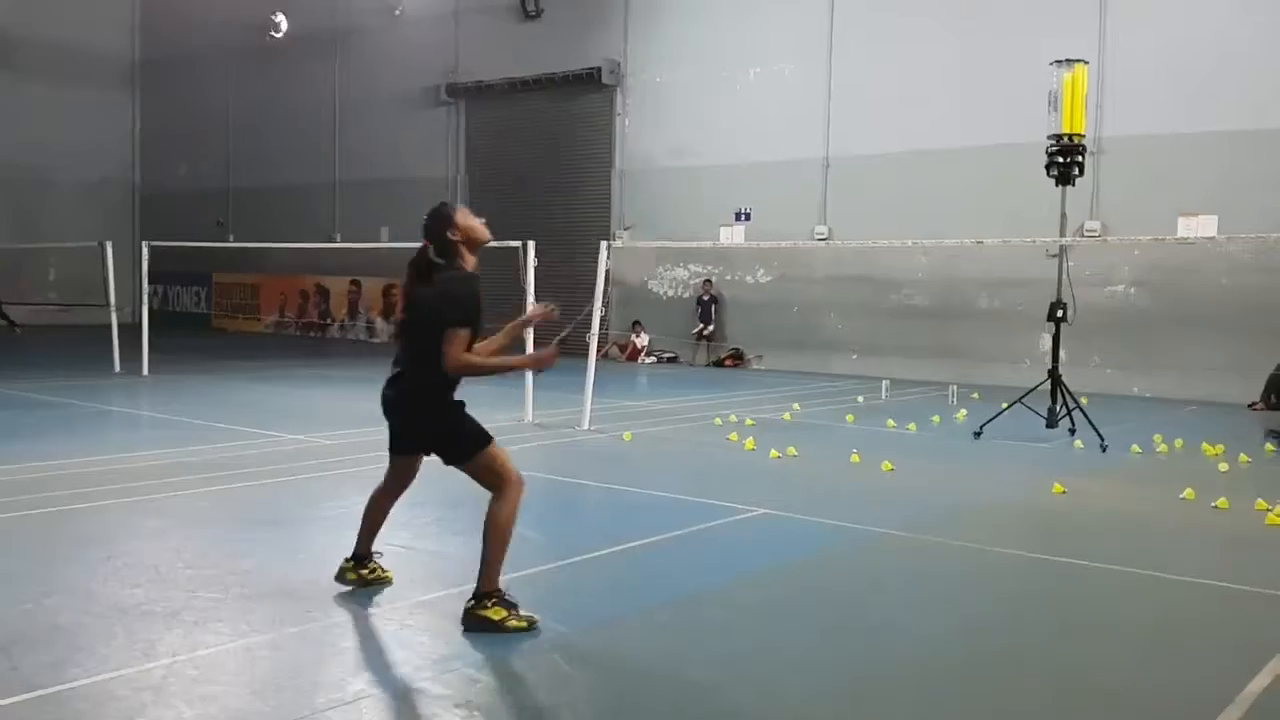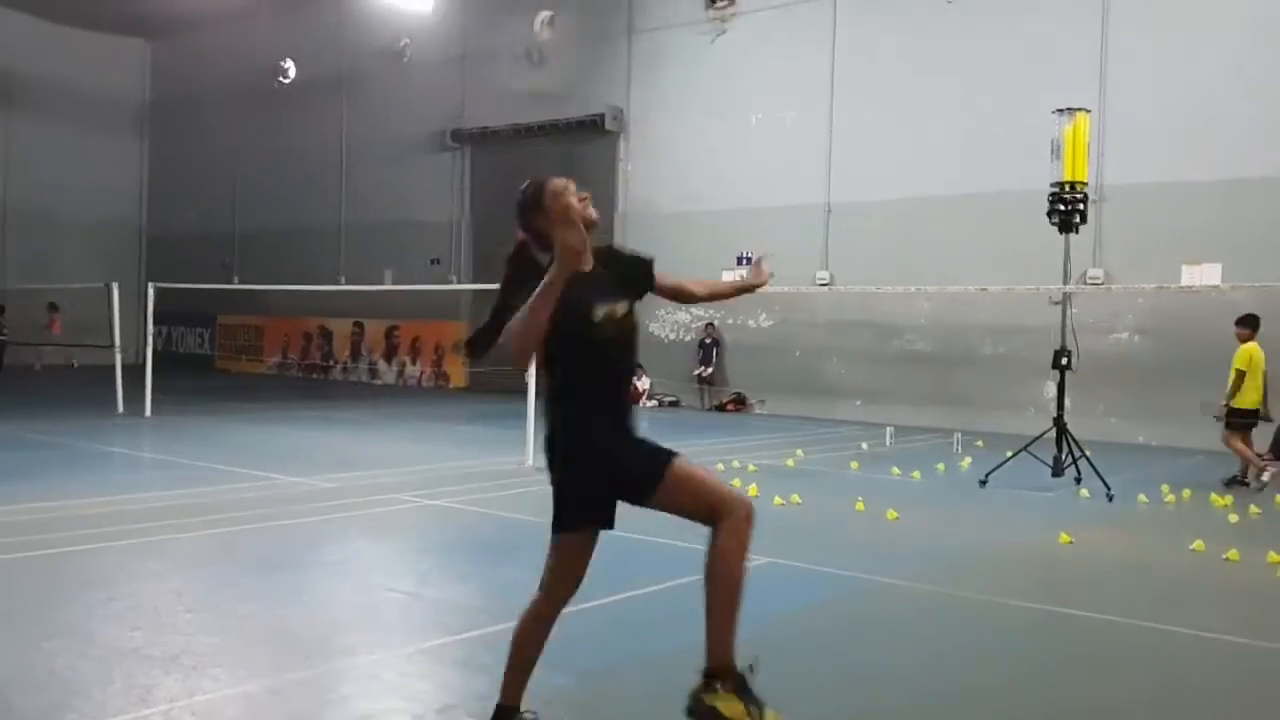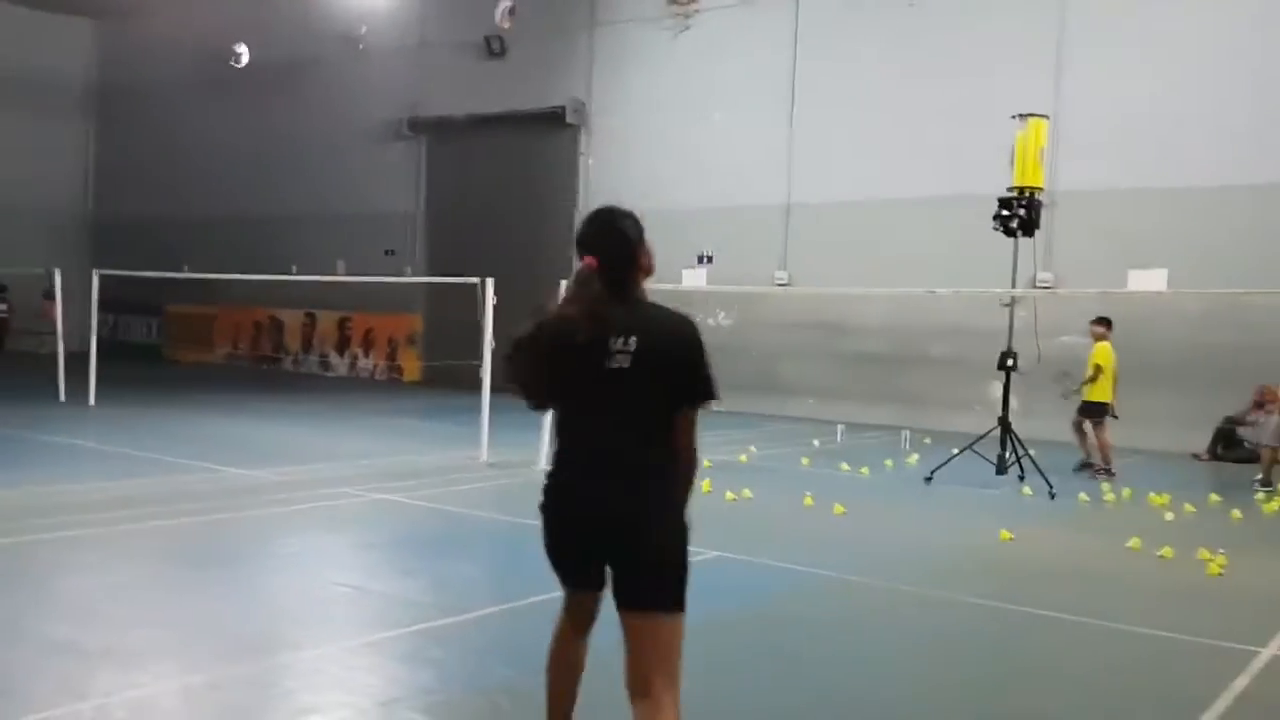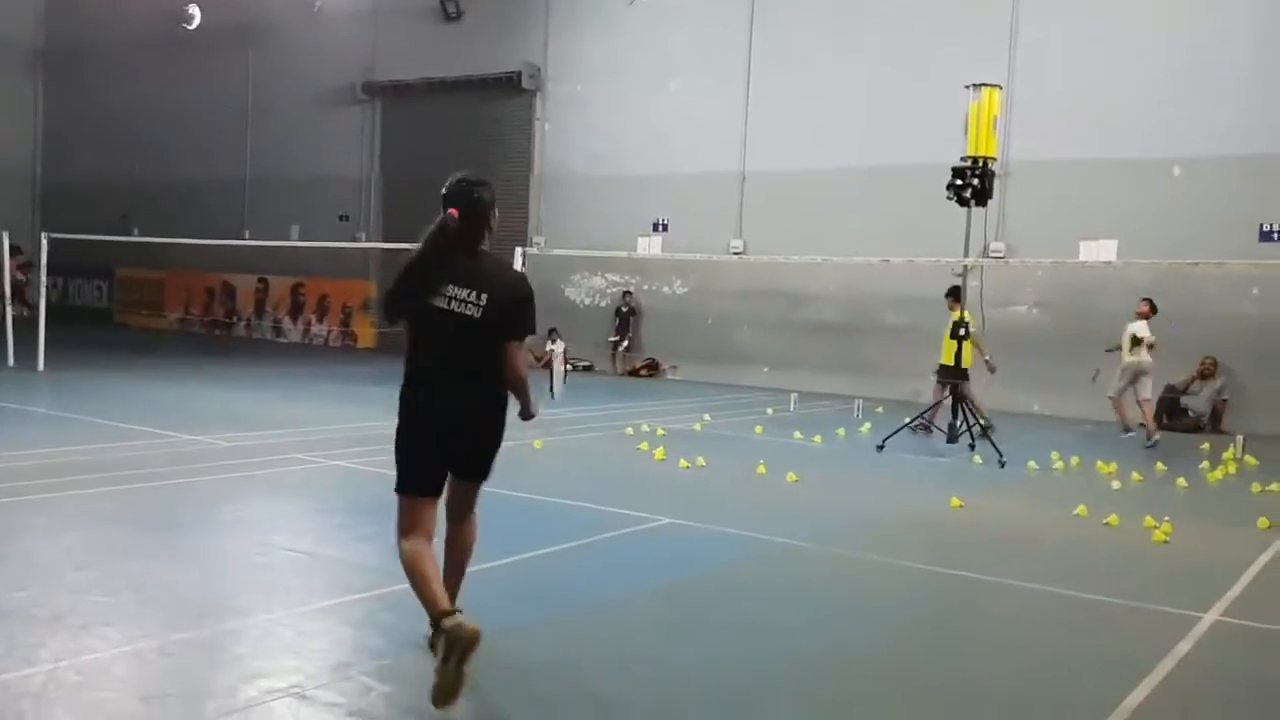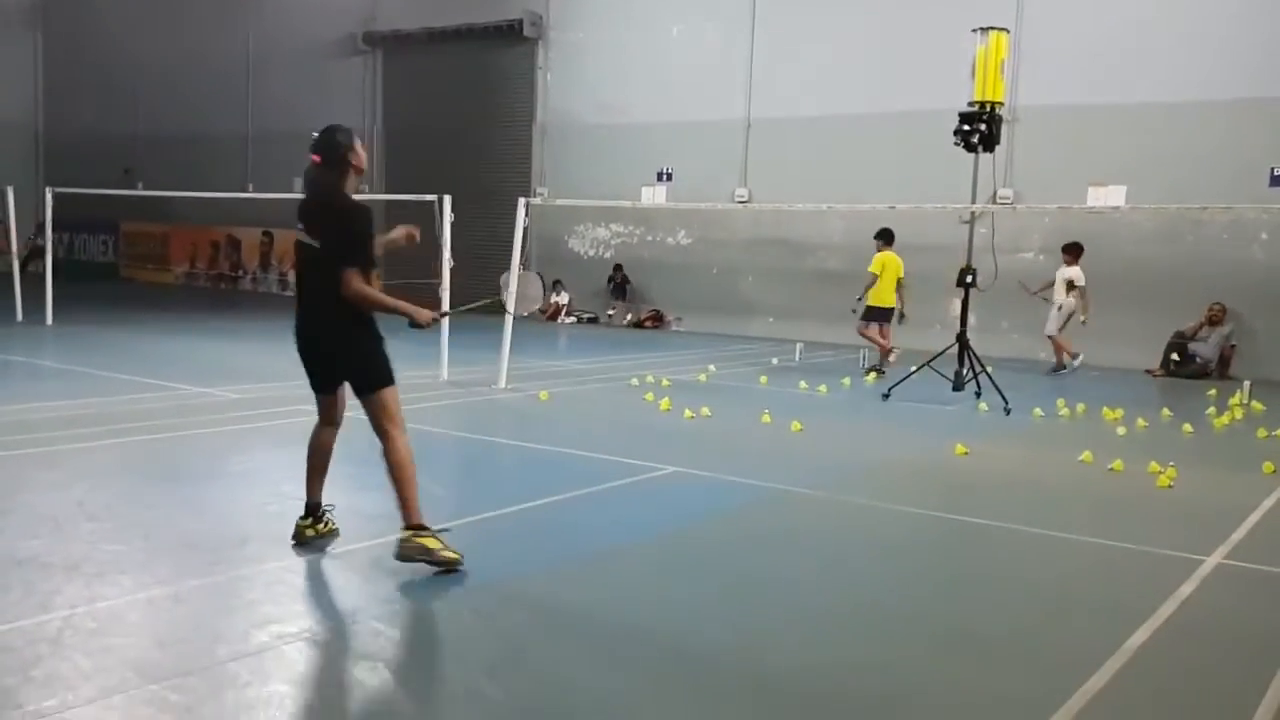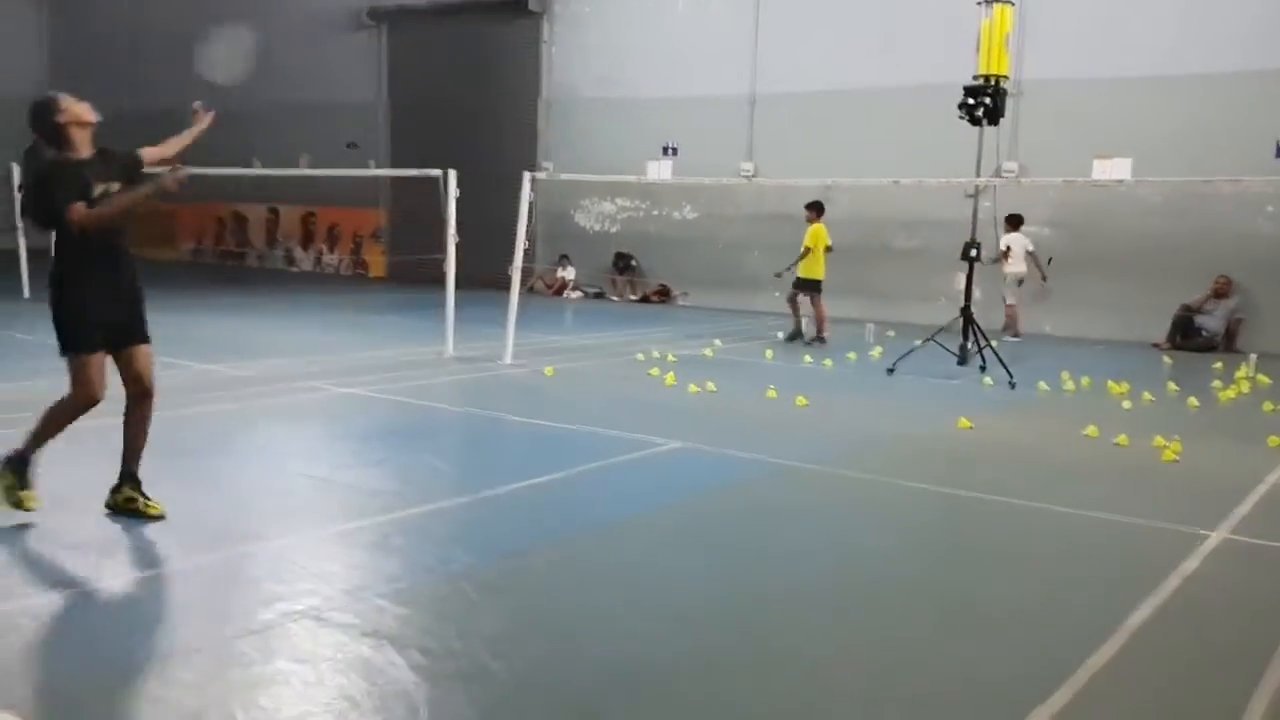
dt=0.7s
person 1, frame 1
left shoulder: (443, 281)
right shoulder: (461, 287)
left elbow: (471, 350)
right elbow: (455, 363)
left wrist: (522, 323)
right wrist: (521, 363)
left hip: (402, 397)
right hip: (427, 401)
left knee: (397, 480)
right knee: (508, 483)
left ankle: (358, 562)
right ankle: (486, 600)
person 1, frame 2
left shoulder: (614, 267)
right shoulder: (555, 283)
left elbow: (692, 292)
right elbow: (519, 350)
left wrist: (748, 283)
right wrist: (558, 271)
left hip: (584, 441)
right hip: (594, 441)
left knee: (557, 589)
right knee: (733, 512)
person 1, frame 3
left shoulder: (563, 330)
right shoulder: (675, 332)
right elbow: (683, 445)
right wrist: (674, 507)
left hip: (568, 502)
right hip: (645, 507)
left knee: (575, 621)
person 1, frame 4
left shoulder: (423, 269)
right shoulder: (510, 283)
left elbow: (411, 340)
right elbow: (513, 368)
right wrist: (526, 402)
left hip: (423, 415)
right hip: (480, 418)
left knee: (415, 538)
right knee: (462, 515)
left ankle: (450, 622)
right ankle: (449, 615)
person 1, frame 5
left shoulder: (316, 206)
right shoulder: (353, 213)
right elbow: (352, 288)
left wrist: (389, 240)
right wrist: (411, 311)
left hip: (311, 331)
right hip: (350, 332)
left knee: (328, 420)
right knee: (392, 430)
left ankle: (311, 518)
right ankle: (416, 532)
person 1, frame 6
left shoulder: (108, 160)
right shoulder: (61, 169)
left elbow: (161, 150)
right elbow: (83, 222)
left wrist: (198, 127)
right wrist: (148, 192)
left hip: (120, 289)
right hip: (78, 293)
left knee: (143, 387)
right knee: (89, 394)
left ankle: (128, 487)
